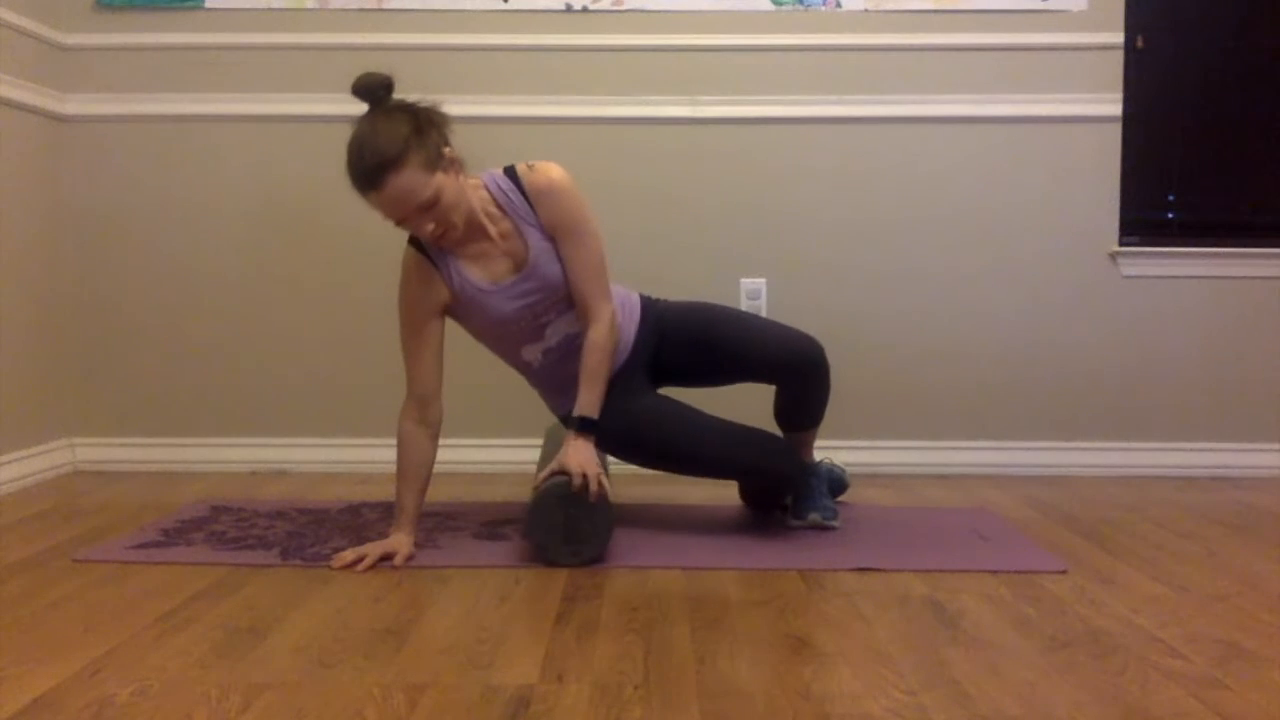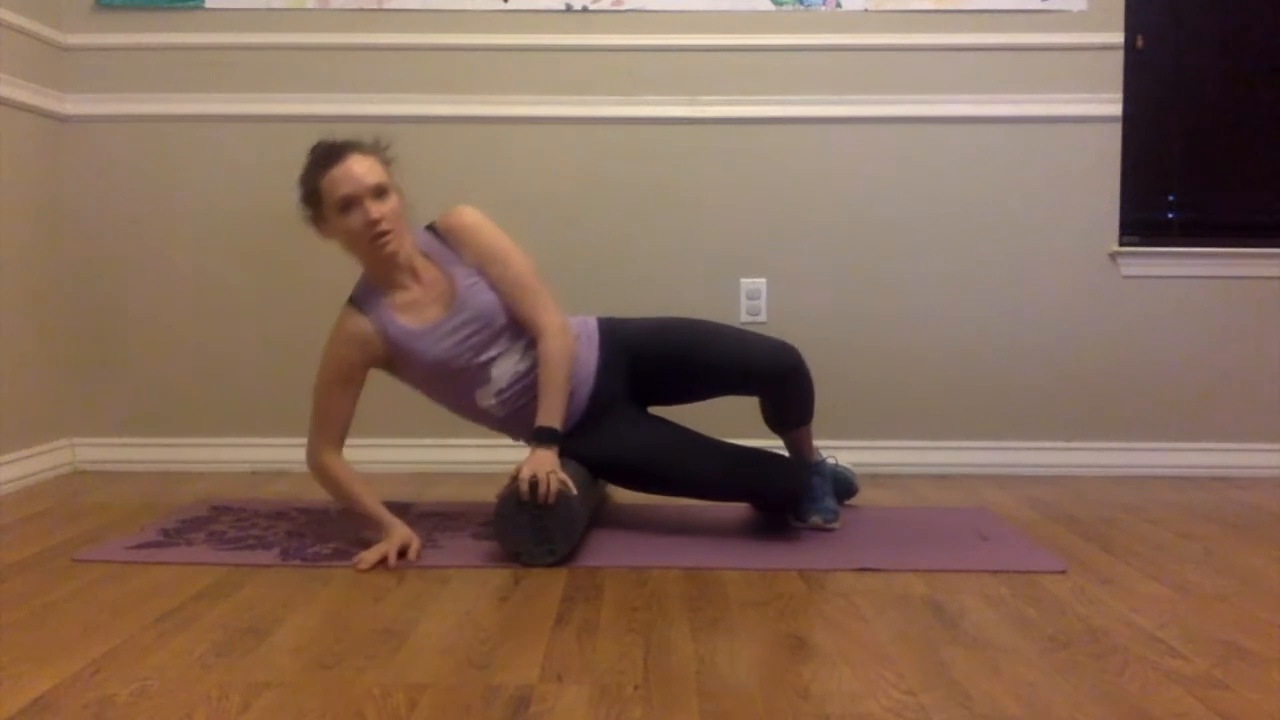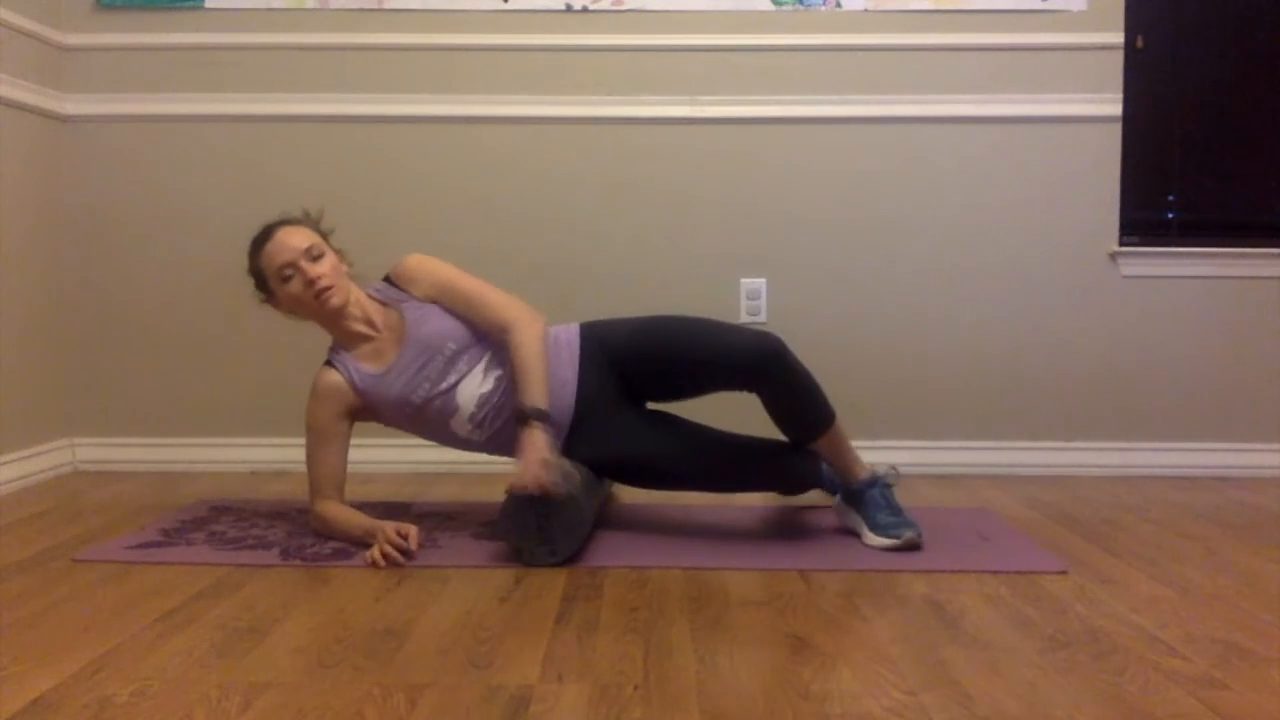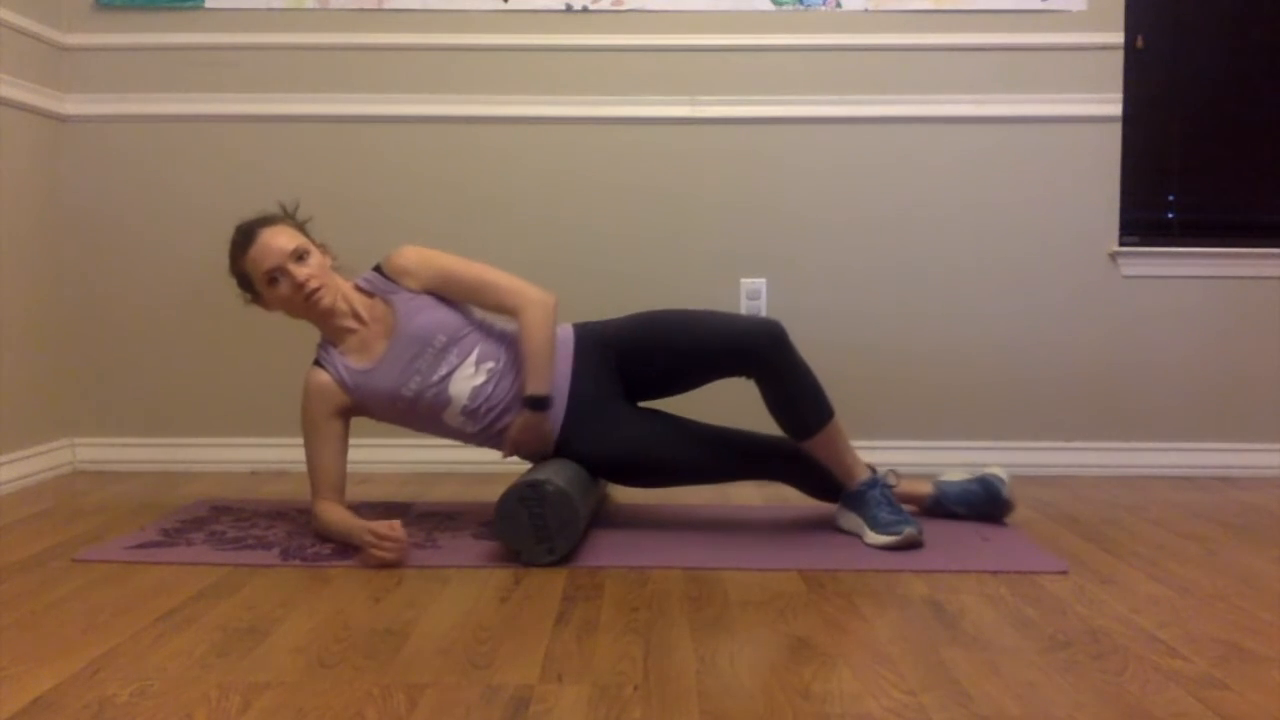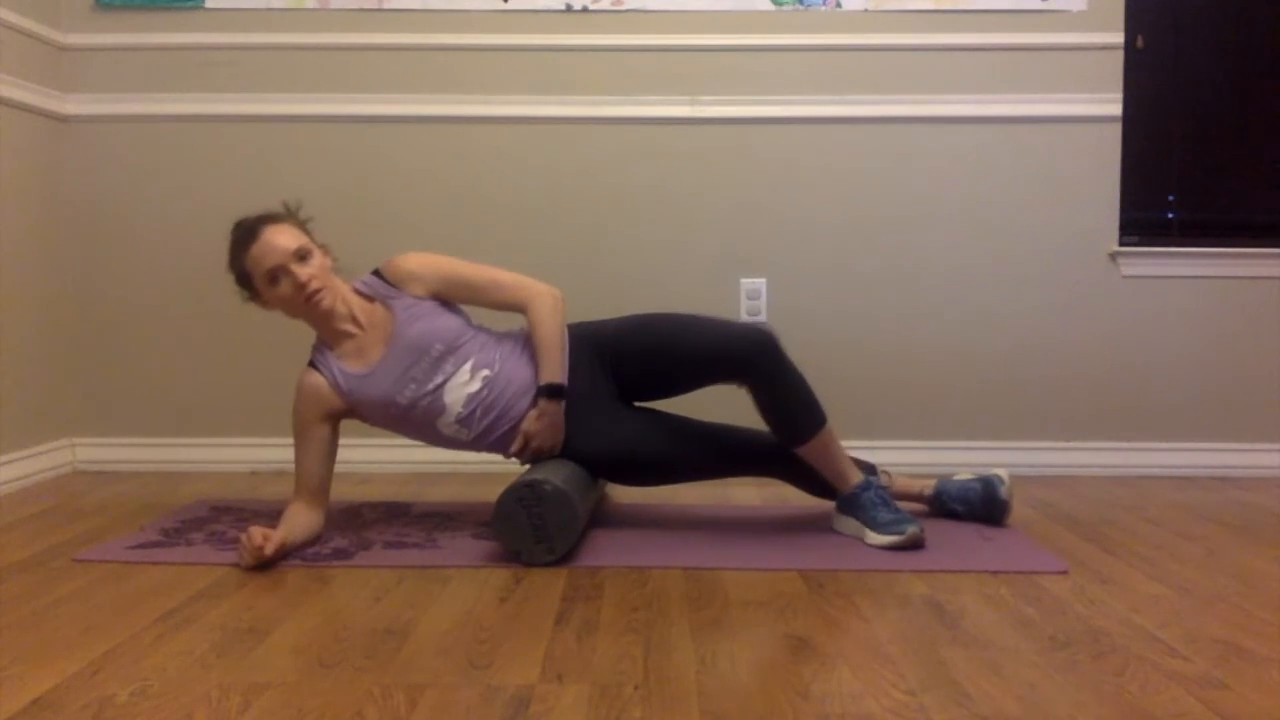
dt=1s
person 1, frame 1
left shoulder: (544, 187)
right shoulder: (425, 271)
left elbow: (601, 315)
right elbow: (422, 408)
left wrist: (582, 435)
right wrist: (403, 528)
left hip: (641, 327)
right hip: (593, 391)
left knee: (802, 358)
right knee: (773, 466)
left ankle: (806, 468)
right ankle: (789, 483)
person 1, frame 2
left shoulder: (459, 230)
right shoulder: (361, 330)
left elbow: (551, 326)
right elbow: (323, 451)
left wrist: (541, 441)
right wrist: (388, 525)
left hip: (604, 354)
right hip: (580, 431)
left knee: (780, 364)
right knee: (775, 485)
left ankle: (810, 465)
right ankle: (803, 488)
person 1, frame 3
left shoulder: (410, 277)
right shoulder: (337, 387)
left elbow: (524, 322)
right elbow: (324, 505)
left wrist: (532, 423)
right wrist: (377, 531)
left hip: (593, 358)
right hip: (578, 437)
left knee: (760, 354)
right knee: (778, 468)
left ankle: (859, 481)
right ankle: (831, 477)
person 1, frame 4
left shoulder: (402, 269)
right shoulder: (327, 385)
left elbow: (535, 301)
right elbow: (325, 503)
left wrist: (533, 401)
right wrist: (363, 534)
left hip: (586, 358)
right hip: (576, 435)
left knee: (760, 340)
right knee: (775, 459)
left ankle: (868, 485)
right ankle: (889, 493)
person 1, frame 5
left shoulder: (402, 275)
right shoulder: (321, 388)
left elbow: (541, 295)
right elbow: (309, 502)
left wrist: (553, 392)
right wrist: (275, 538)
left hip: (580, 361)
right hip: (578, 439)
left knee: (751, 348)
right knee: (766, 455)
left ankle: (893, 489)
right ankle: (891, 493)
